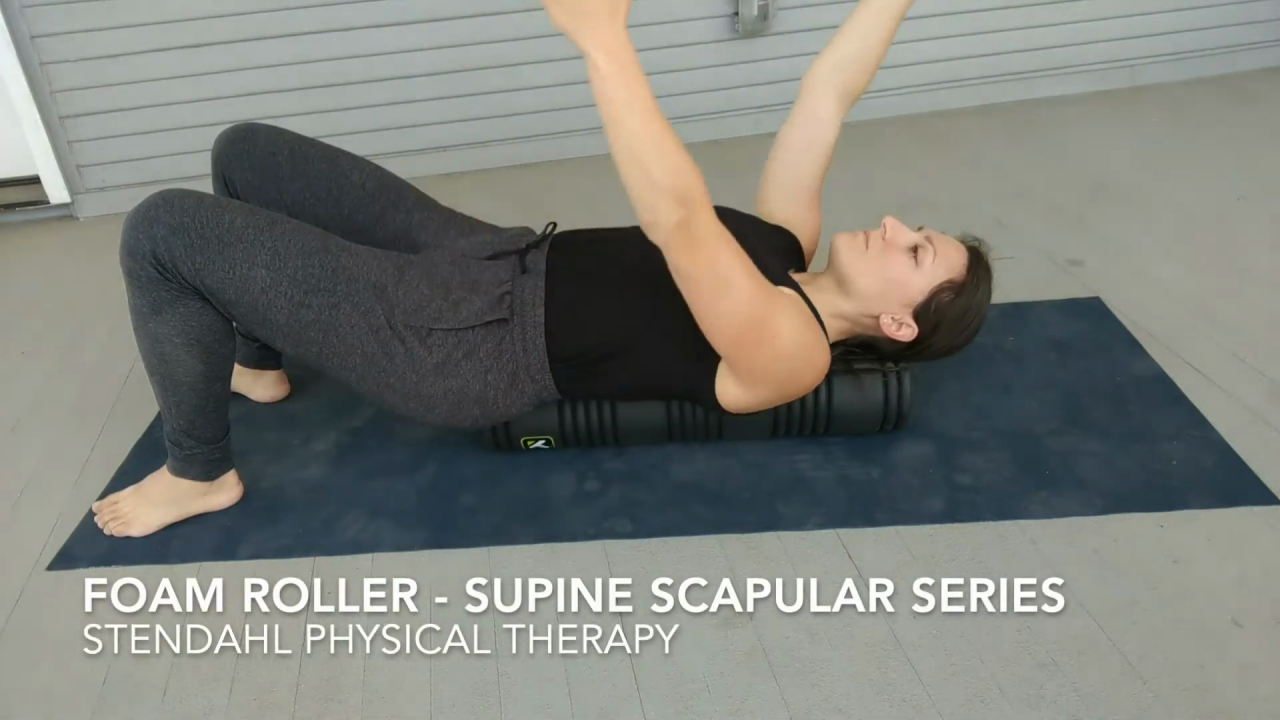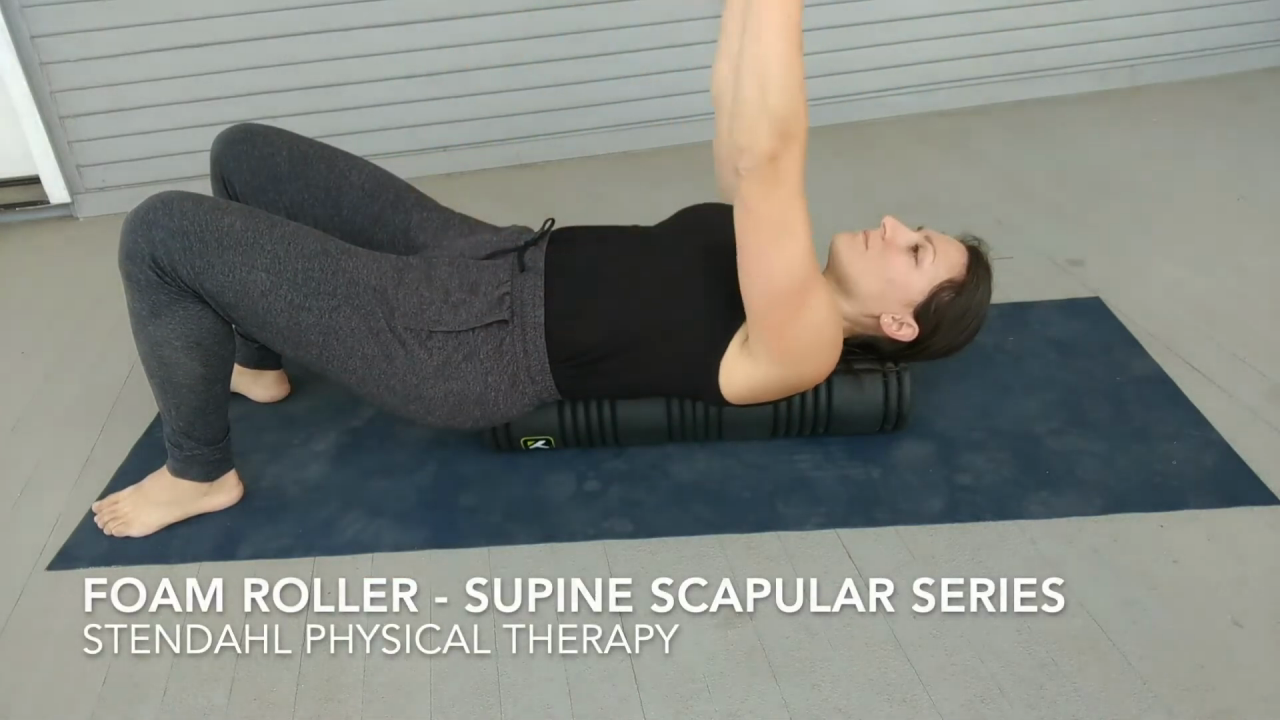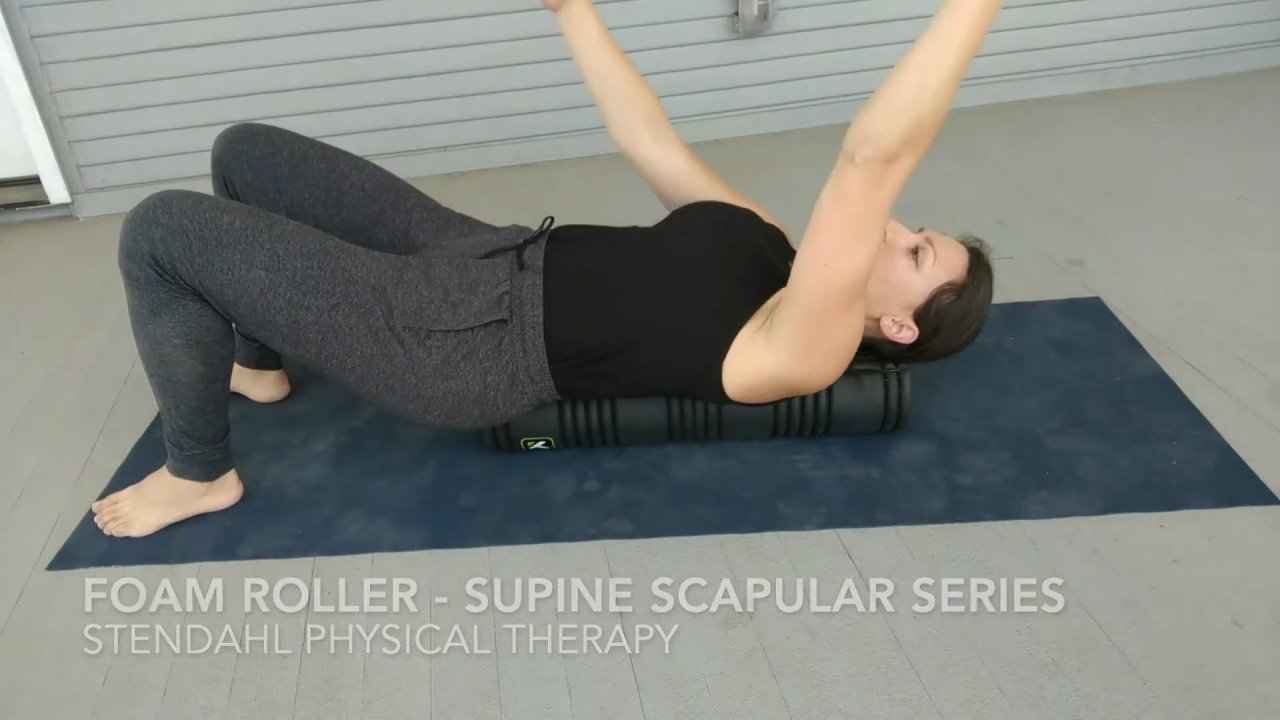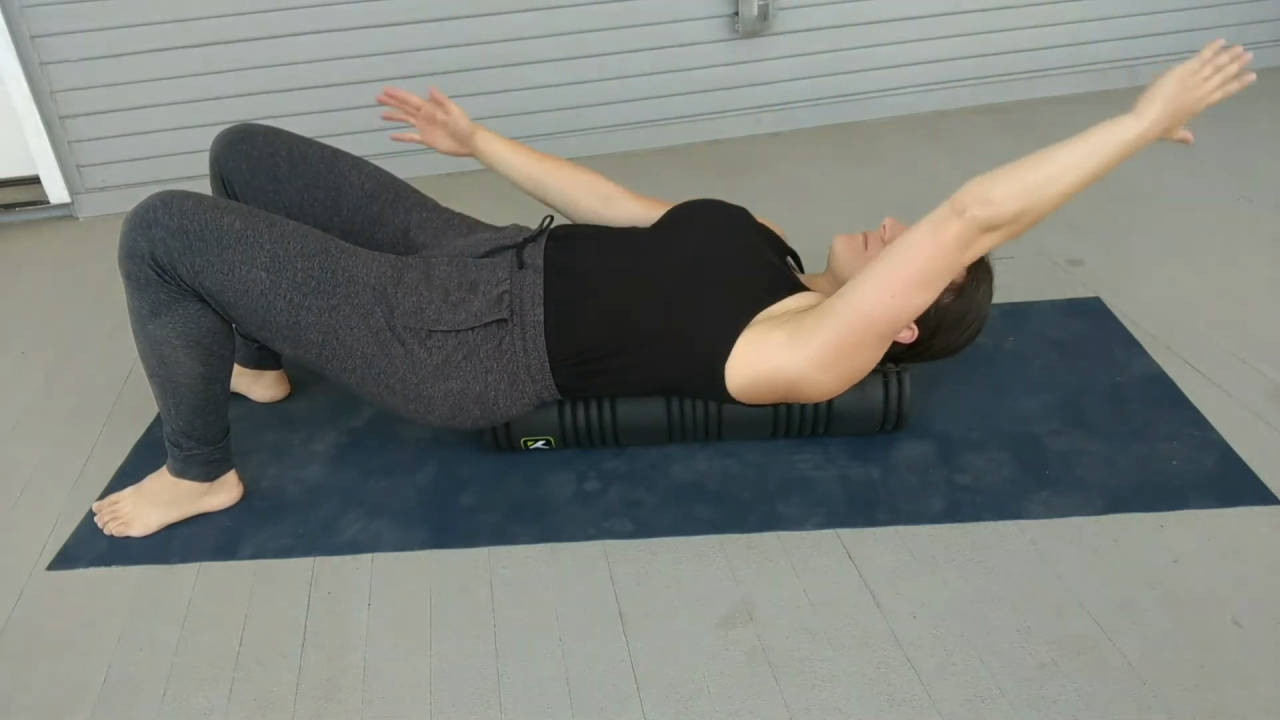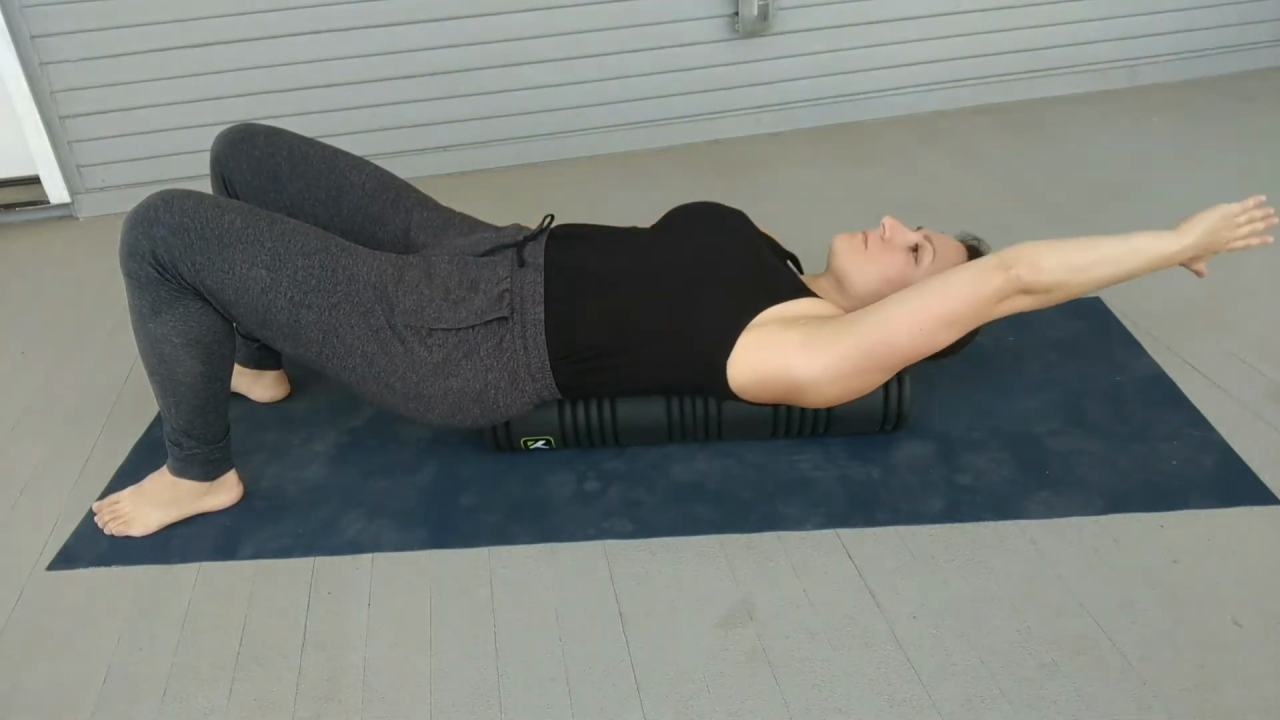
dt=0.3s
person 1, frame 1
left shoulder: (786, 350)
right shoulder: (783, 252)
left elbow: (679, 222)
right elbow: (824, 104)
left hip: (466, 346)
right hip: (496, 262)
left knee: (160, 228)
right knee: (244, 153)
left ankle: (197, 474)
right ankle: (254, 361)
person 1, frame 2
left shoulder: (803, 342)
right shoulder: (780, 262)
left elbow: (762, 154)
right elbow: (755, 111)
left hip: (468, 348)
right hip: (492, 260)
left knee: (159, 231)
right knee: (243, 153)
left ankle: (198, 474)
right ankle: (253, 359)
person 1, frame 3
left shoulder: (801, 353)
right shoulder: (764, 242)
left elbow: (874, 159)
right elbow: (650, 138)
left hip: (454, 345)
right hip: (484, 262)
left knee: (157, 233)
right knee: (245, 153)
left ankle: (200, 473)
right ankle: (250, 362)
person 1, frame 4
left shoulder: (813, 356)
right shoulder: (768, 259)
left elbow: (971, 215)
right elbow: (602, 199)
left wrist: (1146, 114)
right wrist: (481, 142)
left hip: (471, 349)
right hip: (494, 260)
left knee: (160, 230)
right knee: (244, 153)
left ankle: (199, 474)
right ankle: (250, 355)
person 1, frame 5
left shoulder: (817, 357)
right shoulder: (770, 269)
left elbow: (1007, 278)
left wrist: (1178, 242)
right wrist: (478, 217)
left hip: (470, 345)
right hip: (496, 259)
left knee: (160, 229)
right knee: (243, 152)
left ankle: (198, 473)
right ankle: (253, 359)
